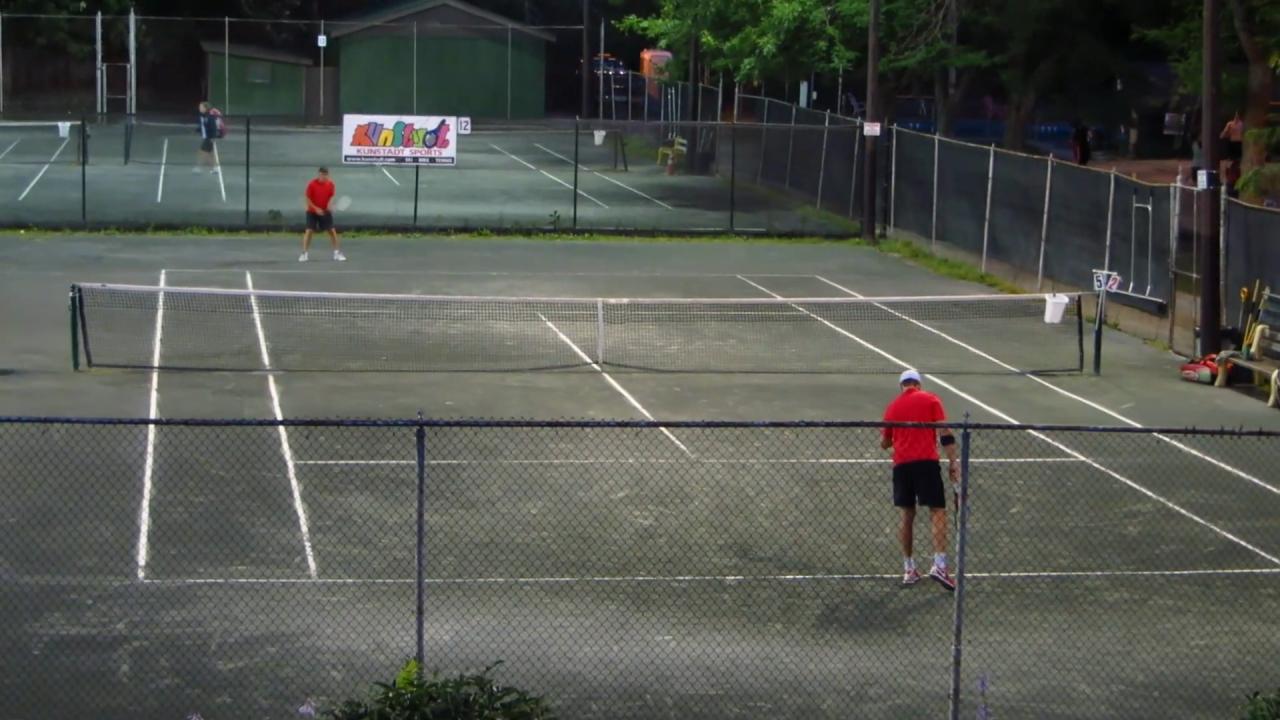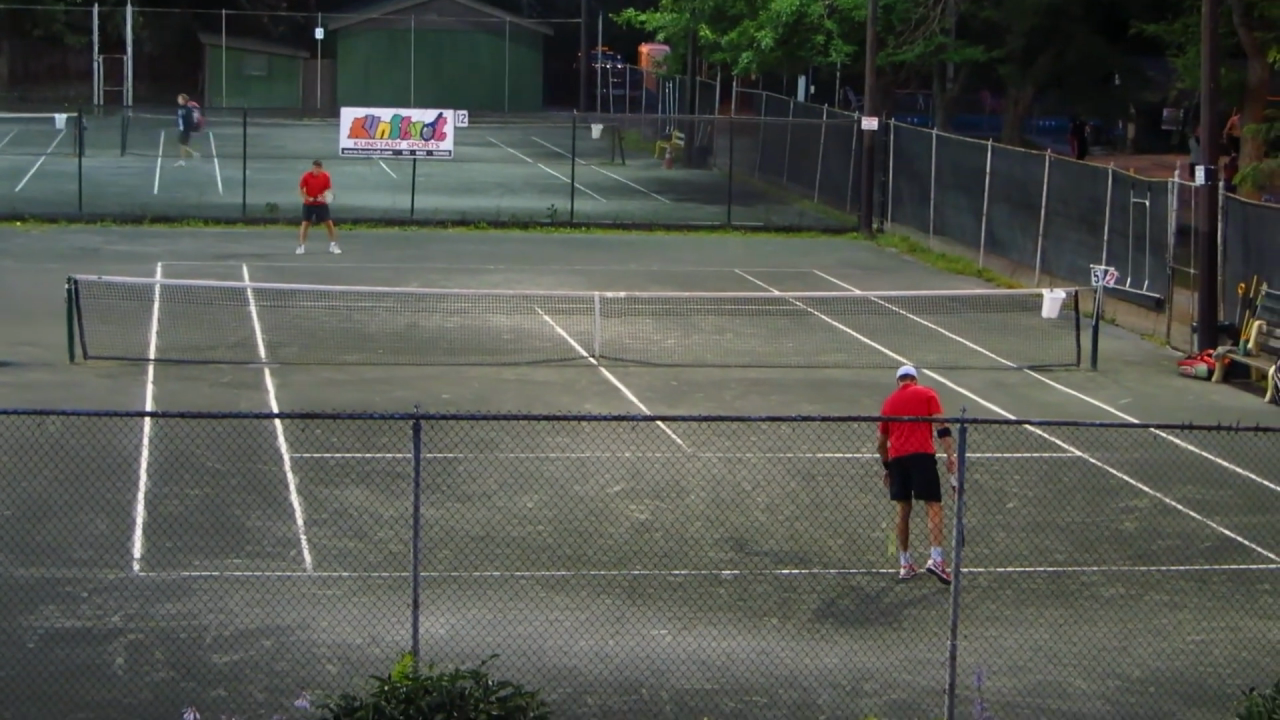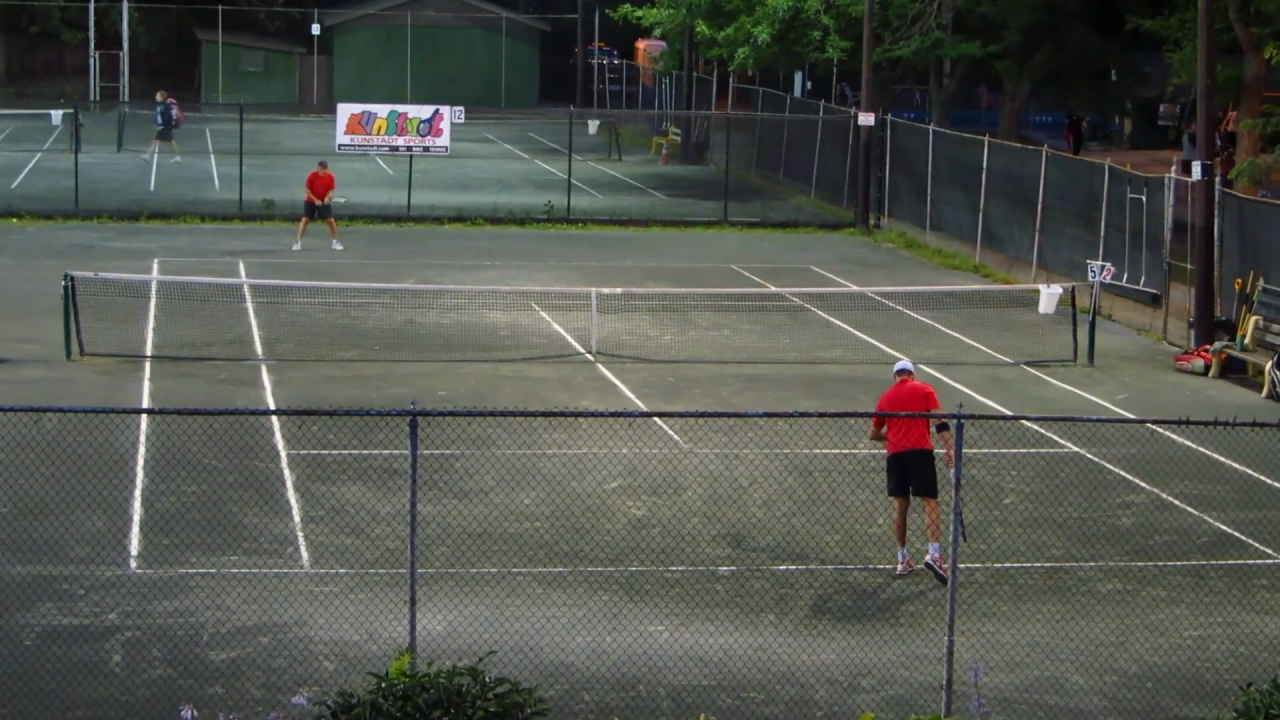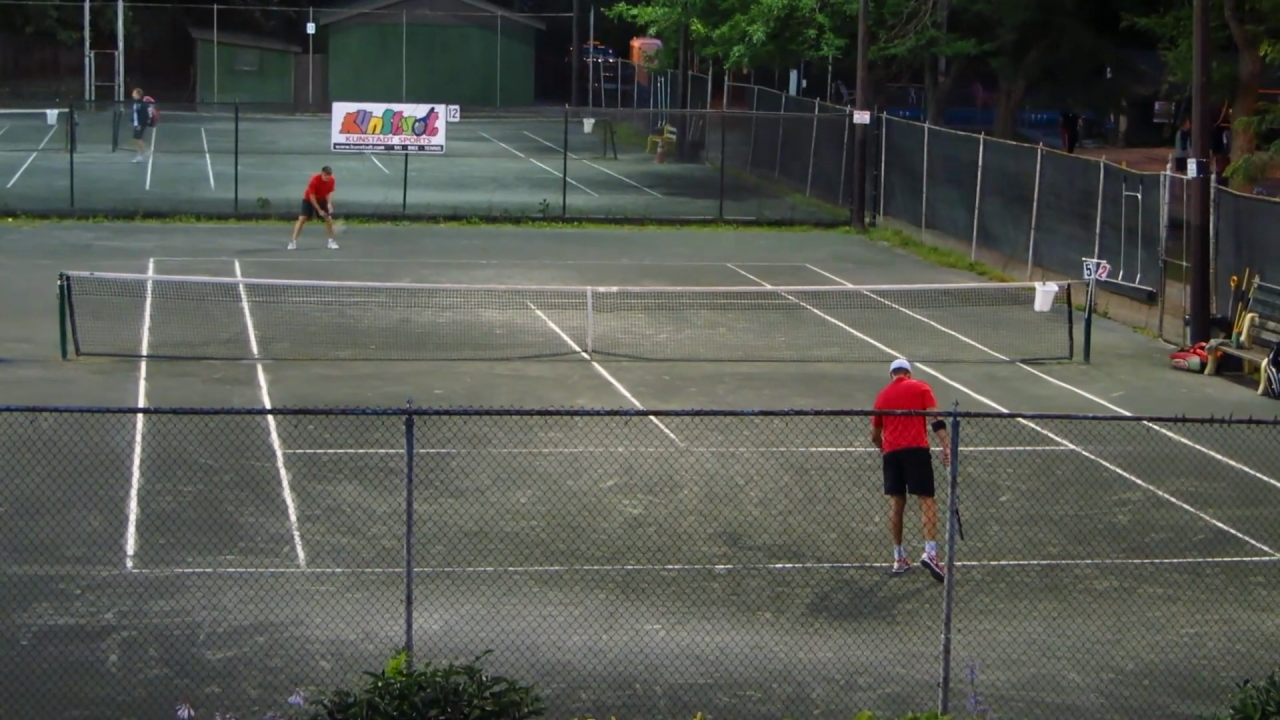
dt=0.3s
person 1, frame 1
left shoulder: (892, 406)
right shoulder: (930, 399)
left elbow: (885, 443)
right elbow: (944, 432)
right wrist: (953, 462)
left hip: (901, 464)
right hip: (926, 461)
left knee: (907, 515)
right knee: (937, 512)
left ankle: (909, 569)
right ankle: (939, 565)
person 1, frame 2
left shoulder: (889, 402)
right shoulder: (927, 394)
left elbow: (881, 443)
right elbow: (941, 426)
left wrist: (887, 468)
right wrist: (950, 454)
left hip: (897, 458)
right hip: (922, 455)
left knee: (903, 510)
right knee: (933, 506)
left ankle: (905, 564)
right ankle: (936, 558)
person 1, frame 3
left shoulder: (886, 397)
right shoulder: (924, 389)
left elbow: (874, 434)
right elbow: (939, 421)
right wrist: (949, 448)
left hip: (895, 454)
right hip: (920, 451)
left knee: (900, 506)
right knee: (930, 503)
left ankle: (902, 559)
right ankle: (933, 554)
person 1, frame 4
left shoulder: (882, 395)
right shoulder: (921, 387)
left elbow: (875, 435)
right elbow: (935, 419)
right wrist: (946, 447)
left hip: (891, 452)
right hip: (916, 449)
left knee: (896, 504)
right knee: (927, 501)
left ankle: (899, 558)
right ankle: (930, 552)
